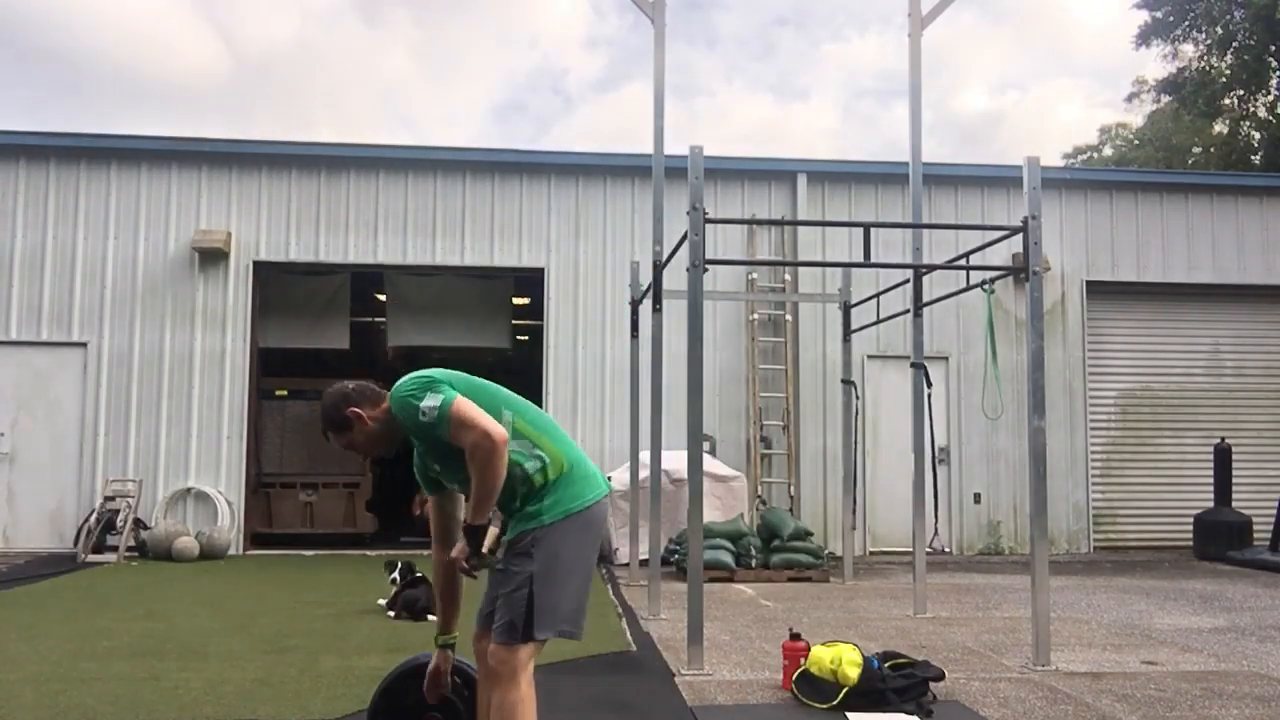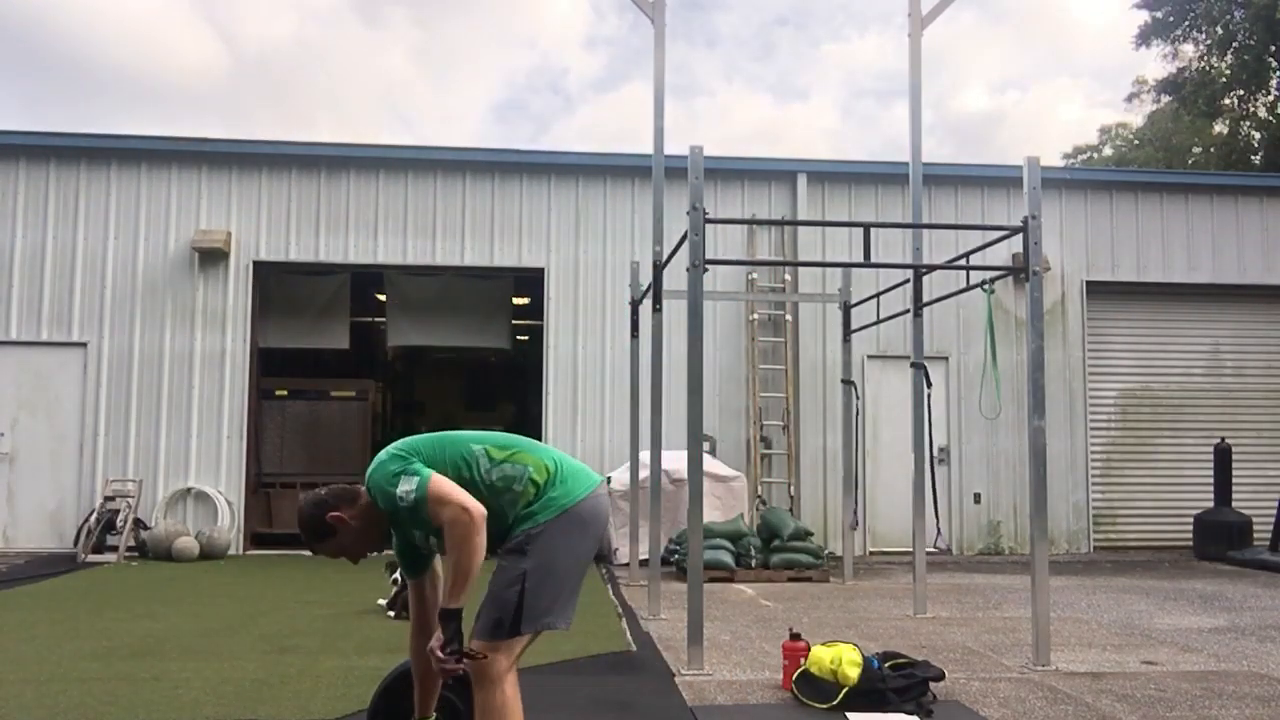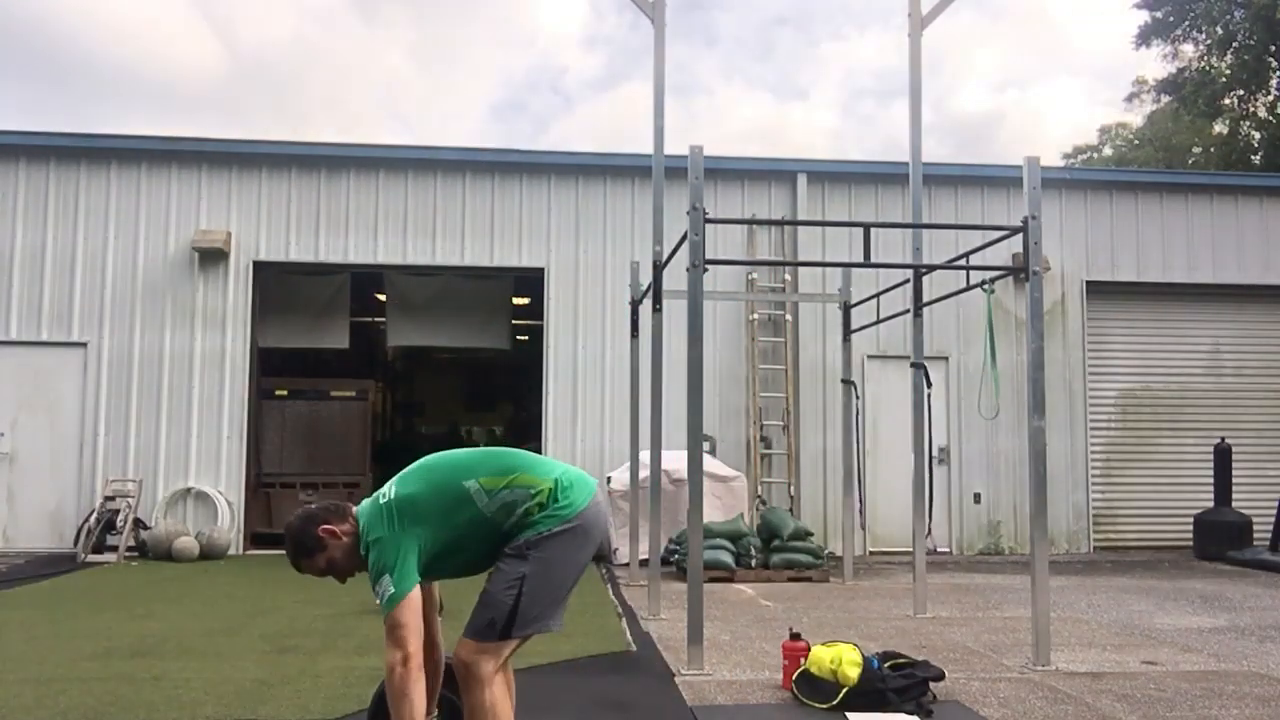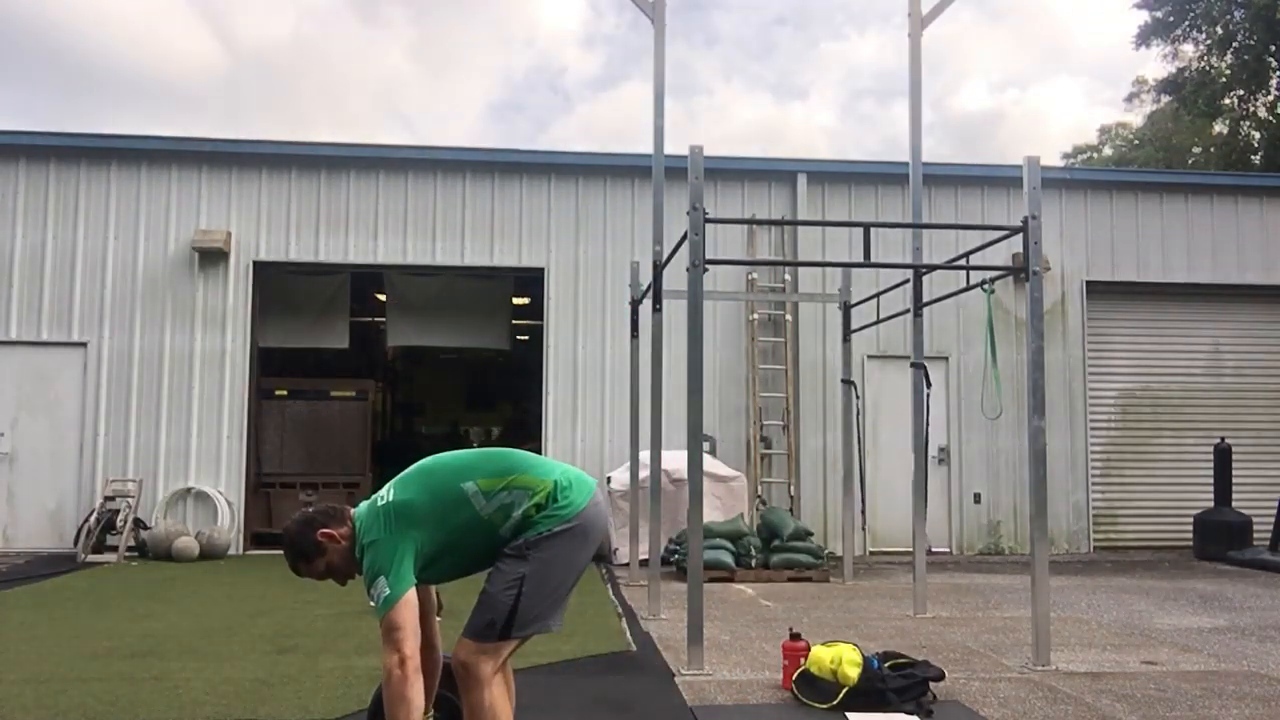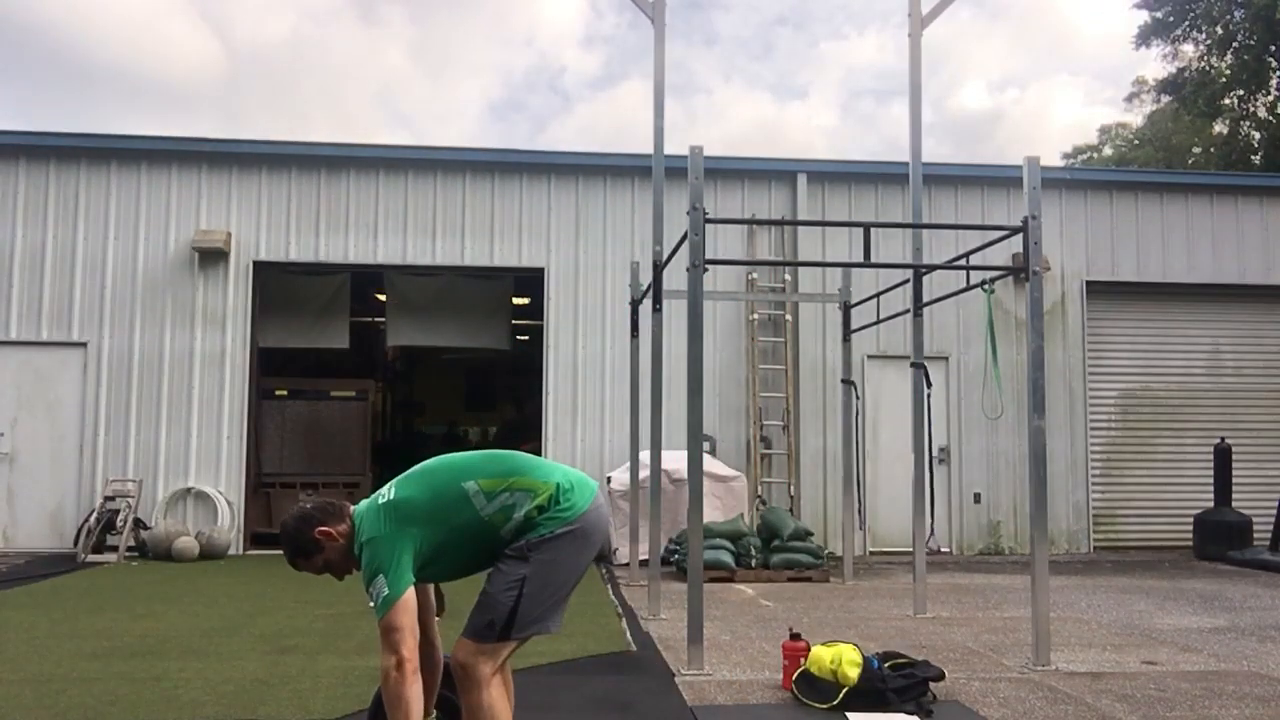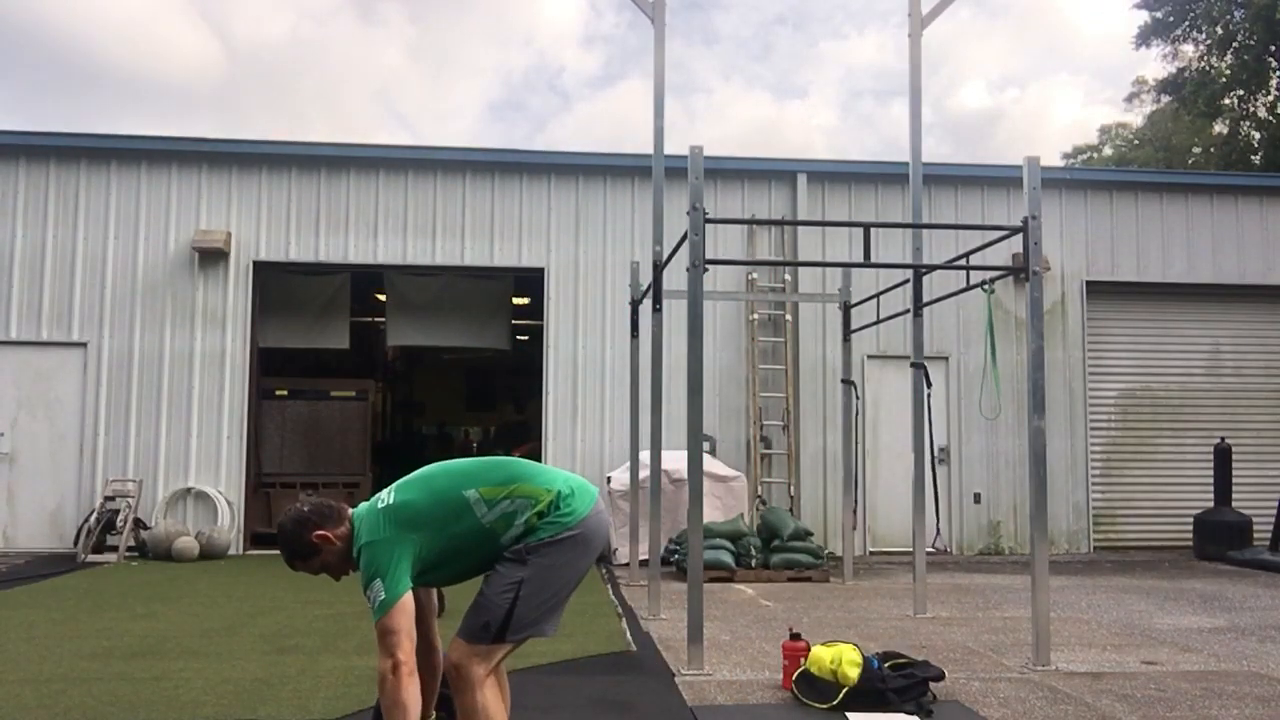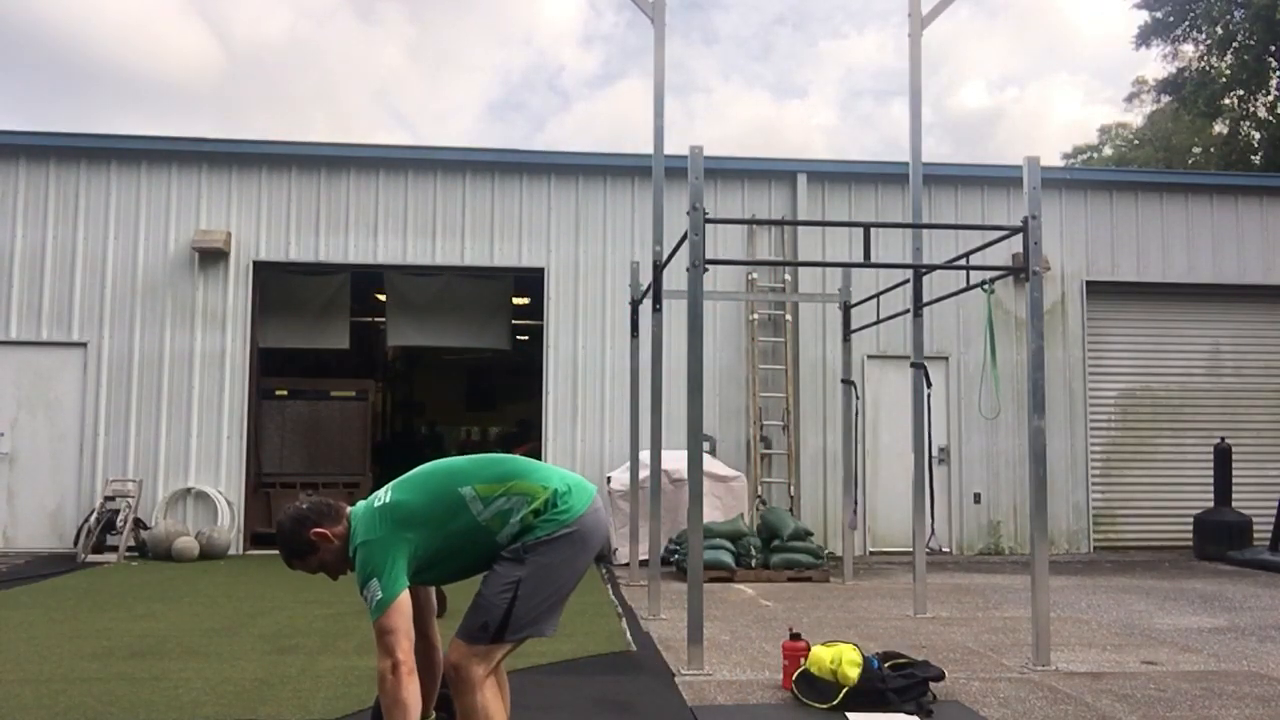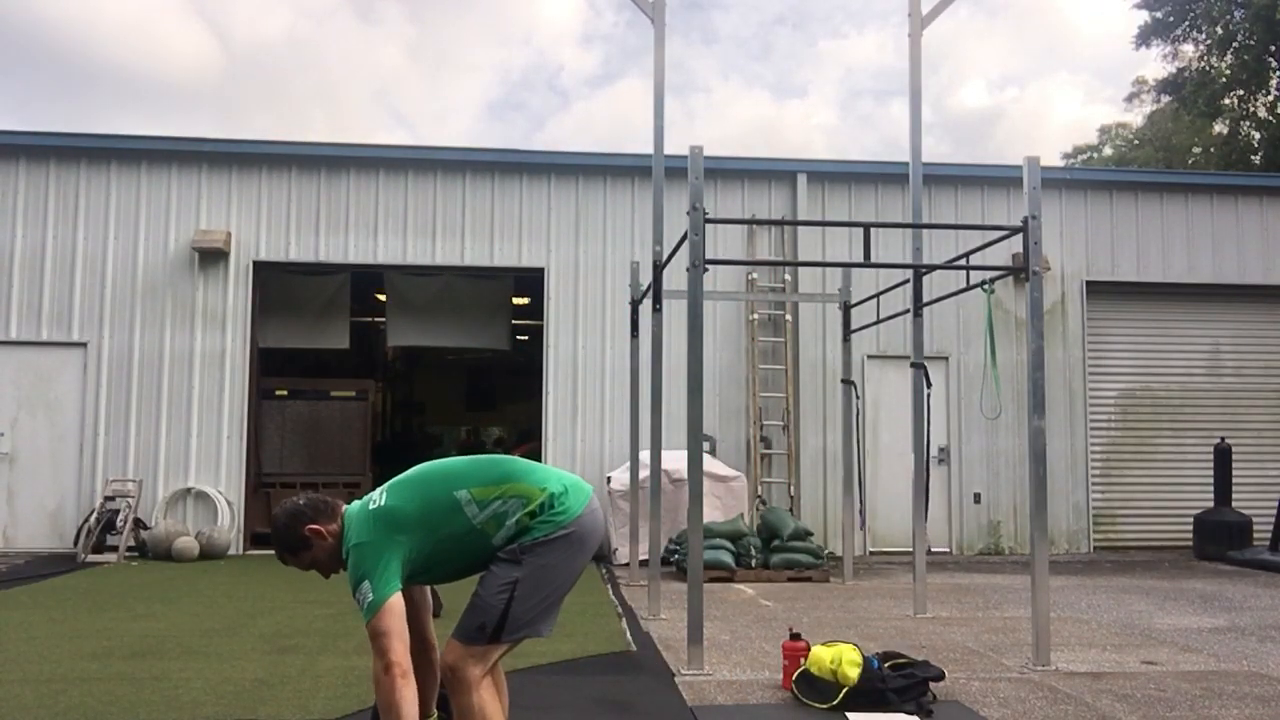
dt=0.4s
person 1, frame 1
left shoulder: (411, 395)
right shoulder: (425, 454)
left elbow: (492, 439)
right elbow: (444, 550)
left wrist: (473, 532)
right wrist: (445, 643)
left hip: (563, 504)
right hip: (544, 508)
left knee: (506, 660)
right knee: (488, 645)
person 1, frame 2
left shoulder: (386, 477)
right shoulder: (407, 526)
left elbow: (468, 513)
right elbow: (424, 626)
left wrist: (450, 618)
left hip: (562, 506)
right hip: (573, 505)
left knee: (490, 660)
right knee: (494, 654)
person 1, frame 3
left shoulder: (385, 535)
right shoulder: (395, 518)
left elbow: (405, 660)
right elbow: (425, 641)
left hip: (563, 514)
right hip: (575, 506)
left knee: (476, 661)
right knee: (490, 653)
person 1, frame 4
left shoulder: (382, 538)
right shoulder: (393, 520)
left elbow: (402, 660)
right elbow: (423, 643)
left hip: (562, 513)
right hip: (574, 505)
left knee: (475, 662)
right knee: (489, 653)
person 1, frame 5
left shoulder: (381, 537)
right shoulder: (394, 520)
left elbow: (401, 661)
right elbow: (423, 642)
left hip: (564, 516)
right hip: (575, 507)
left knee: (473, 662)
right knee: (488, 653)
person 1, frame 6
left shoulder: (380, 541)
right shoulder: (392, 522)
left elbow: (398, 664)
right elbow: (423, 645)
left hip: (564, 522)
right hip: (576, 511)
left knee: (467, 664)
right knee: (482, 654)
person 1, frame 7
left shoulder: (375, 540)
right shoulder: (389, 522)
left elbow: (397, 664)
right elbow: (424, 642)
left hip: (560, 520)
right hip: (574, 509)
left knee: (467, 664)
right knee: (482, 654)
person 1, frame 8
left shoulder: (369, 541)
right shoulder: (383, 521)
left elbow: (394, 666)
right elbow: (421, 645)
left hip: (556, 520)
right hip: (570, 509)
left knee: (463, 666)
right knee: (479, 656)
